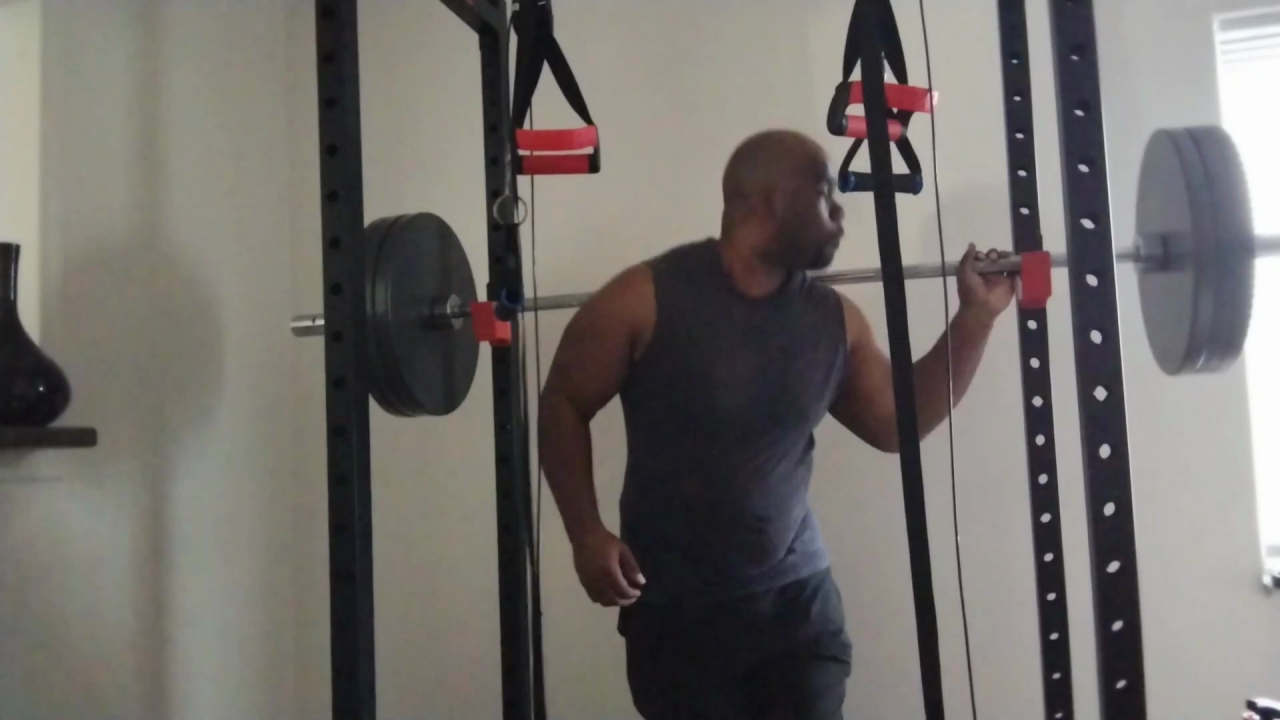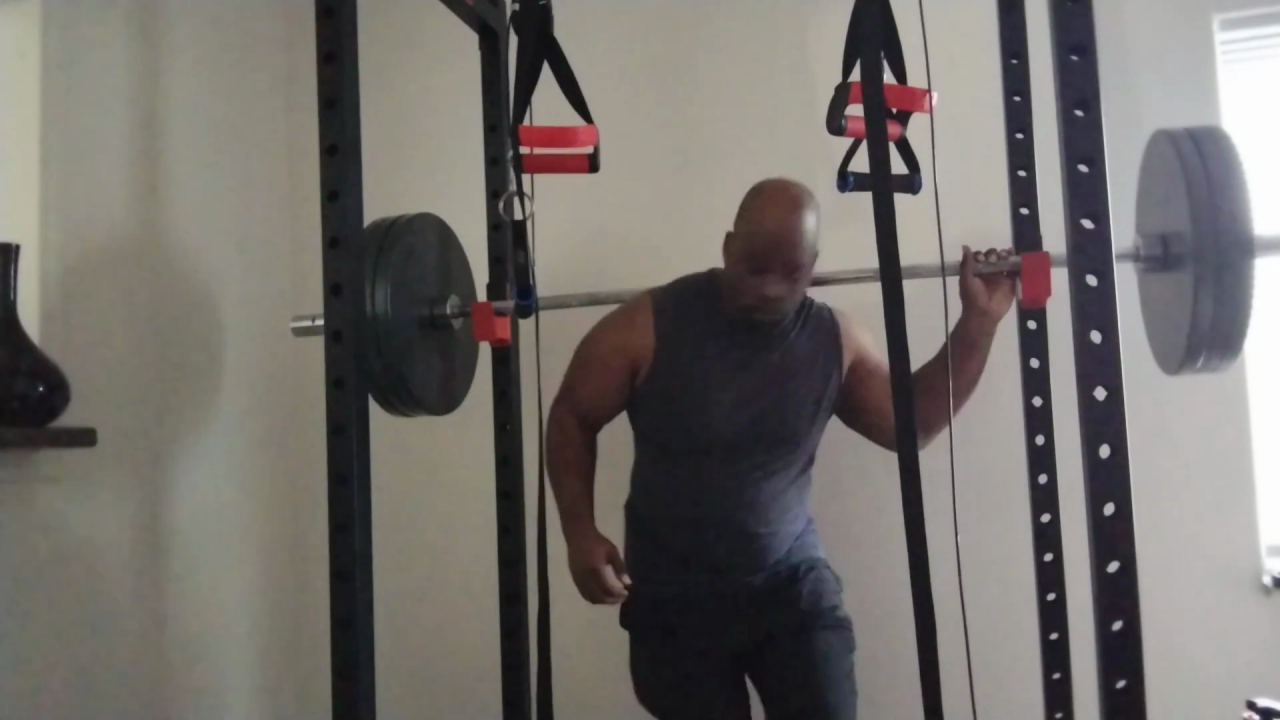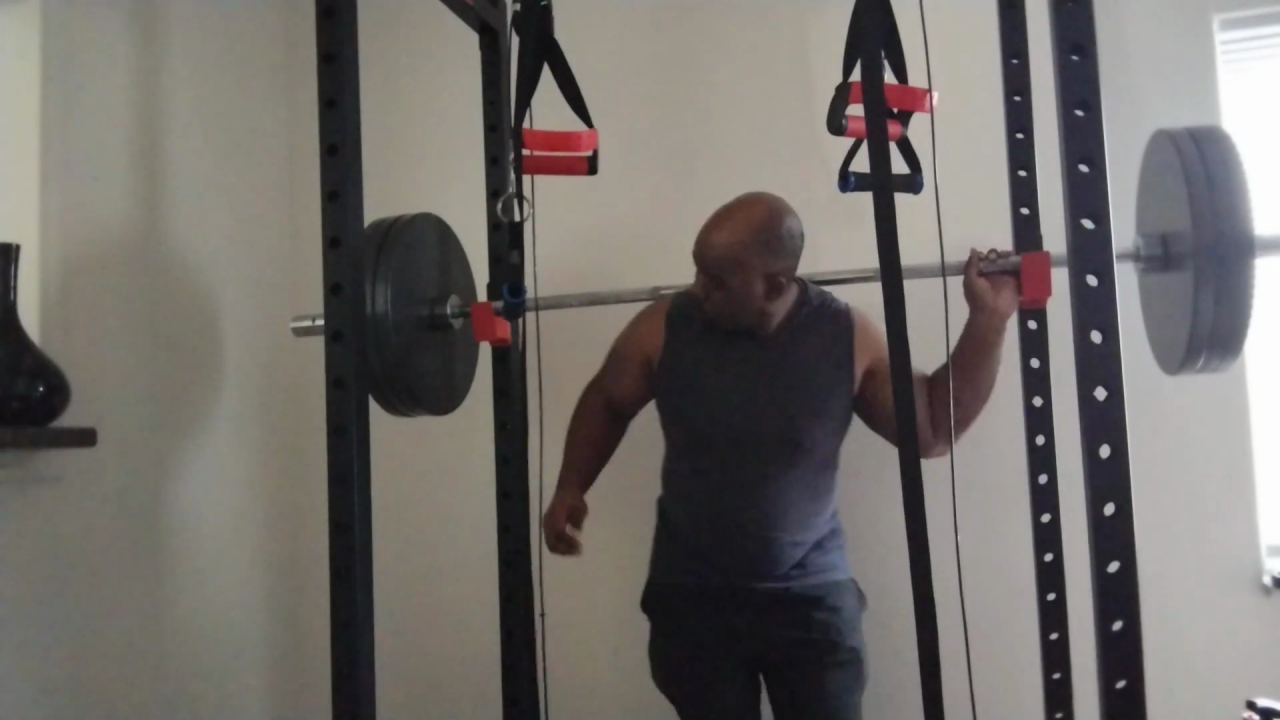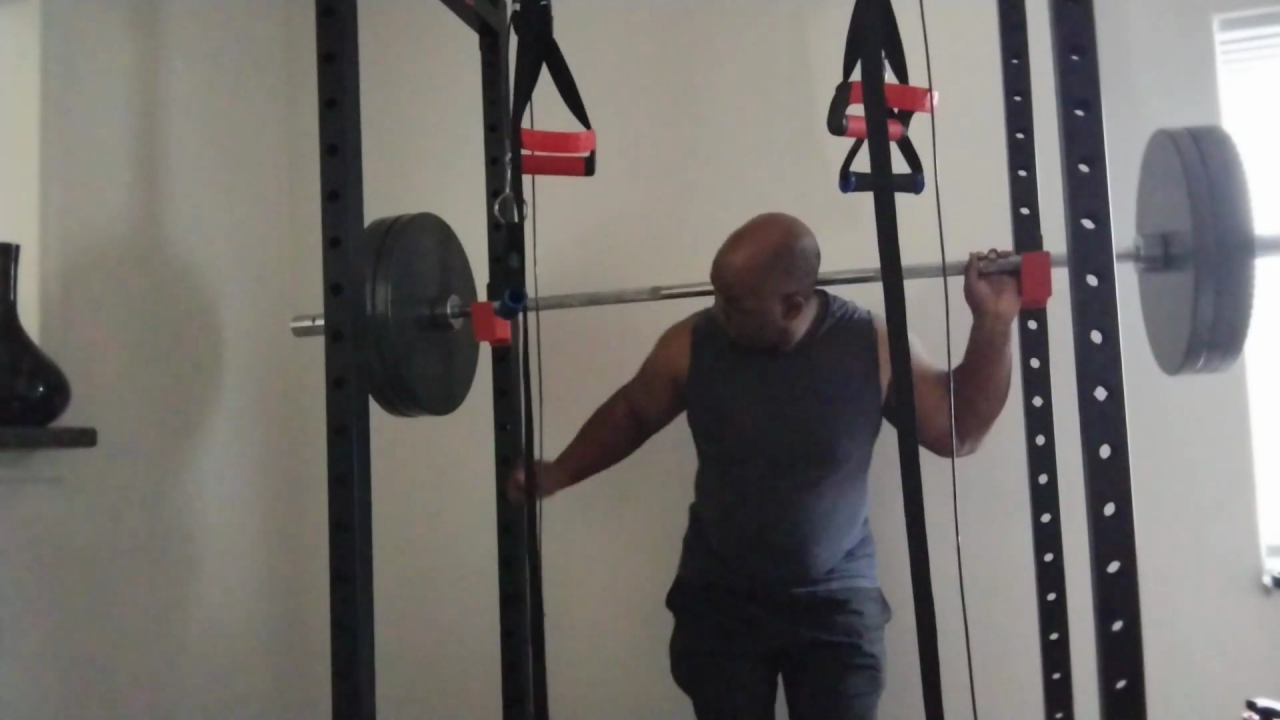
dt=0.3s
person 1, frame 1
left shoulder: (833, 318)
right shoulder: (645, 300)
left elbow: (896, 423)
right elbow: (564, 406)
left wrist: (975, 315)
right wrist: (587, 533)
left hip: (794, 593)
right hip: (677, 600)
person 1, frame 2
left shoulder: (830, 337)
right shoulder: (645, 327)
left elbow: (910, 422)
right elbow: (573, 418)
left wrist: (979, 320)
right wrist: (581, 530)
left hip: (791, 582)
right hip: (675, 600)
person 1, frame 3
left shoulder: (847, 337)
right shoulder: (663, 328)
left elbow: (930, 429)
right elbow: (606, 402)
left wrist: (987, 320)
right wrist: (571, 488)
left hip: (811, 593)
right hip: (695, 595)
person 1, frame 4
left shoulder: (873, 346)
right shoulder: (691, 345)
left elbow: (960, 431)
right elbow: (632, 413)
left wrist: (993, 323)
right wrist: (557, 472)
left hip: (834, 600)
right hip: (718, 598)
